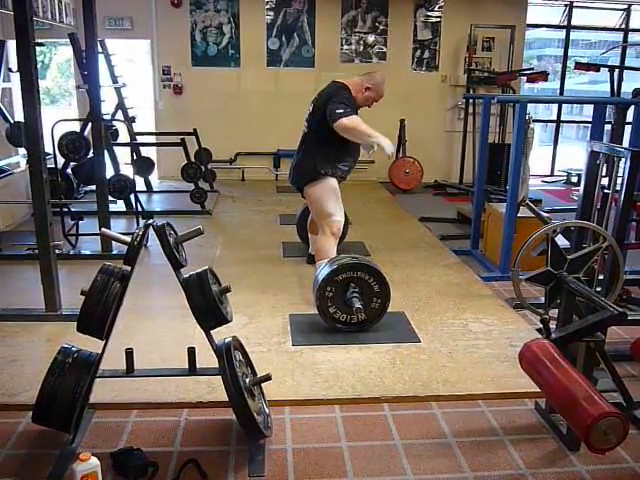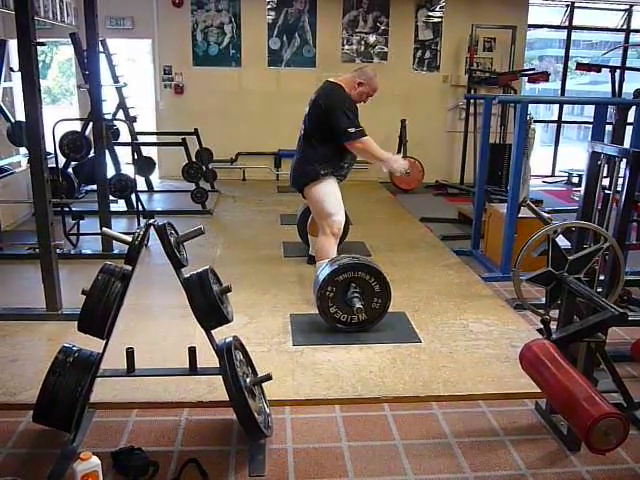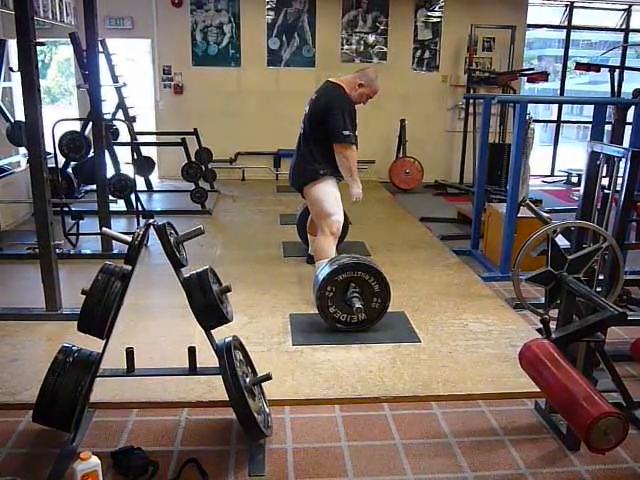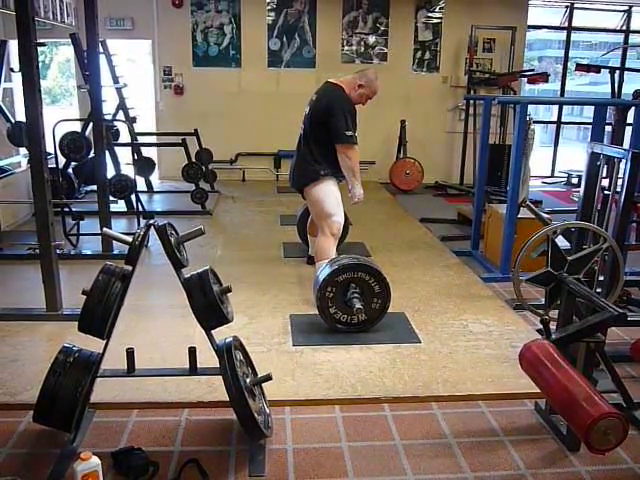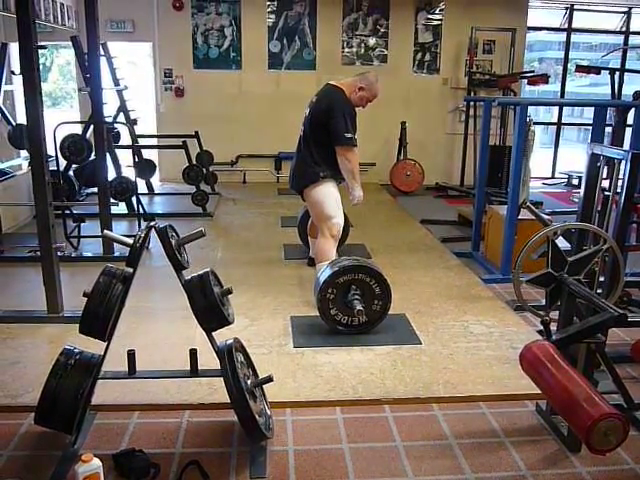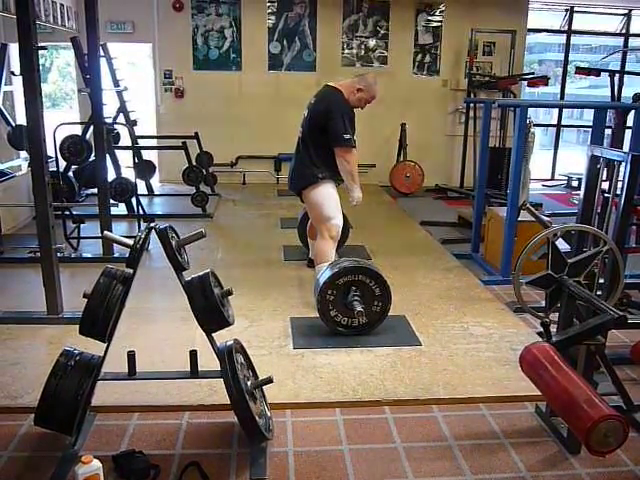
dt=0.5s
person 1, frame 1
left shoulder: (338, 92)
right shoulder: (341, 96)
left elbow: (347, 124)
right elbow: (343, 124)
left wrist: (364, 138)
right wrist: (379, 138)
left hip: (315, 168)
right hip: (317, 171)
left knee: (320, 215)
right knee: (332, 226)
left ankle: (315, 254)
person 1, frame 2
left shoulder: (331, 92)
right shoulder: (338, 100)
left elbow: (349, 138)
right elbow: (356, 143)
left wrist: (380, 158)
right wrist: (389, 160)
left hip: (312, 168)
right hip: (317, 172)
left knee: (321, 215)
right knee: (333, 226)
left ankle: (315, 254)
person 1, frame 3
left shoulder: (329, 90)
right shoulder: (339, 101)
right elbow: (344, 148)
left wrist: (352, 178)
right wrist: (354, 183)
left hip: (311, 167)
right hip: (317, 171)
left knee: (319, 214)
right knee: (331, 227)
left ankle: (314, 253)
person 1, frame 4
left shoulder: (328, 90)
right shoulder: (340, 103)
right elbow: (346, 148)
right wrist: (356, 184)
left hip: (311, 167)
right hip: (317, 172)
left knee: (320, 215)
right knee: (332, 226)
left ankle: (314, 254)
person 1, frame 5
left shoulder: (329, 92)
right shoulder: (341, 105)
right elbow: (346, 151)
right wrist: (356, 186)
left hip: (311, 169)
right hip: (317, 173)
left knee: (320, 217)
right knee: (332, 228)
left ankle: (315, 256)
person 1, frame 6
left shoulder: (327, 94)
right shoulder: (339, 106)
right elbow: (344, 152)
right wrist: (354, 187)
left hip: (309, 170)
right hip: (316, 175)
left knee: (320, 217)
right knee: (331, 230)
left ankle: (315, 257)
